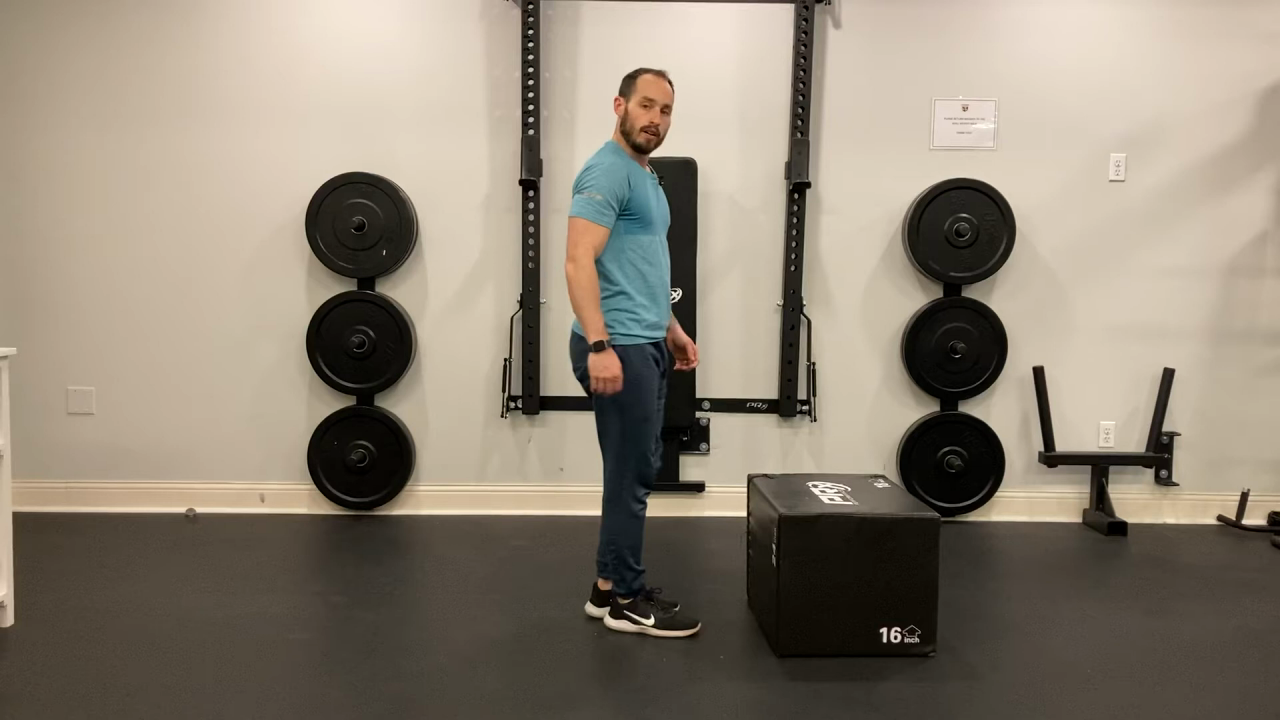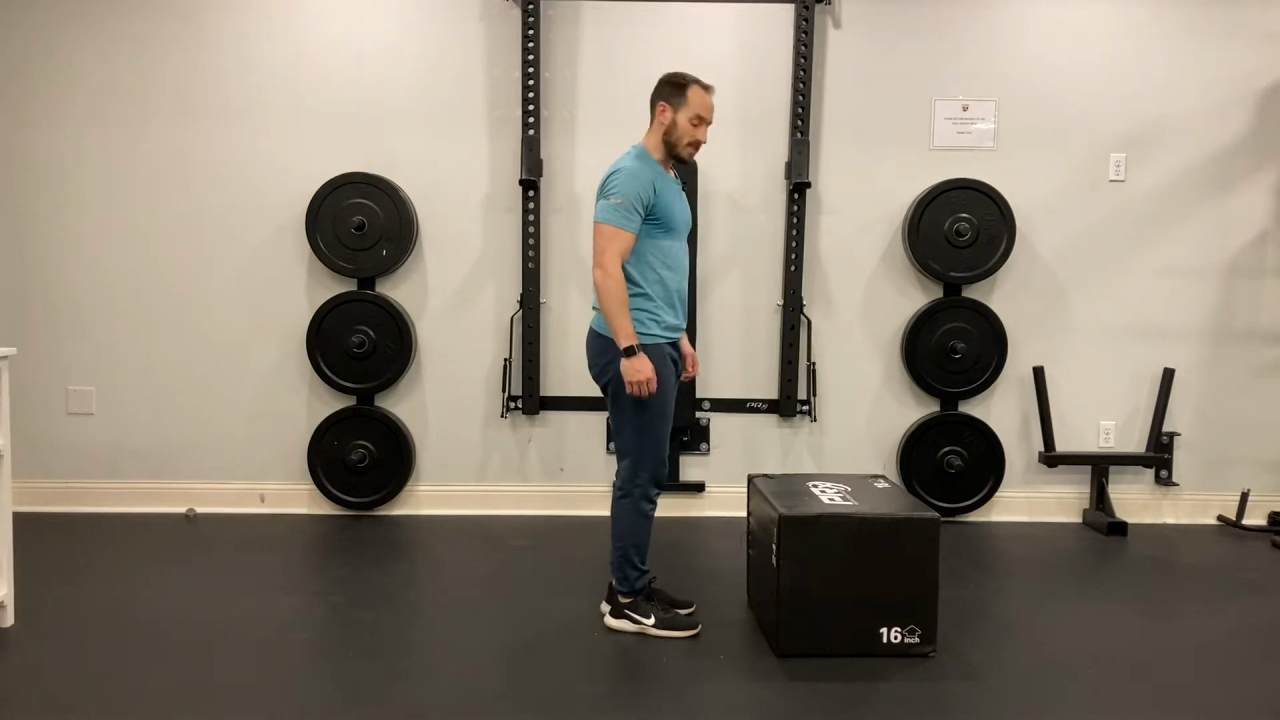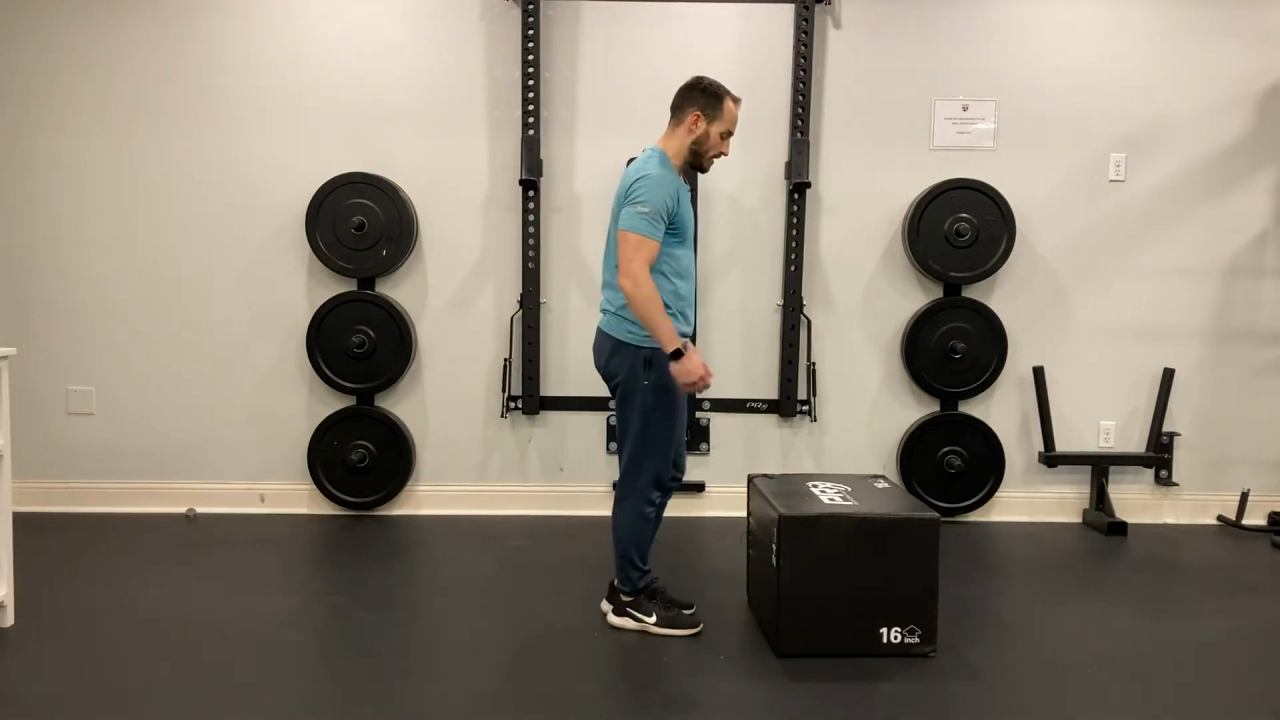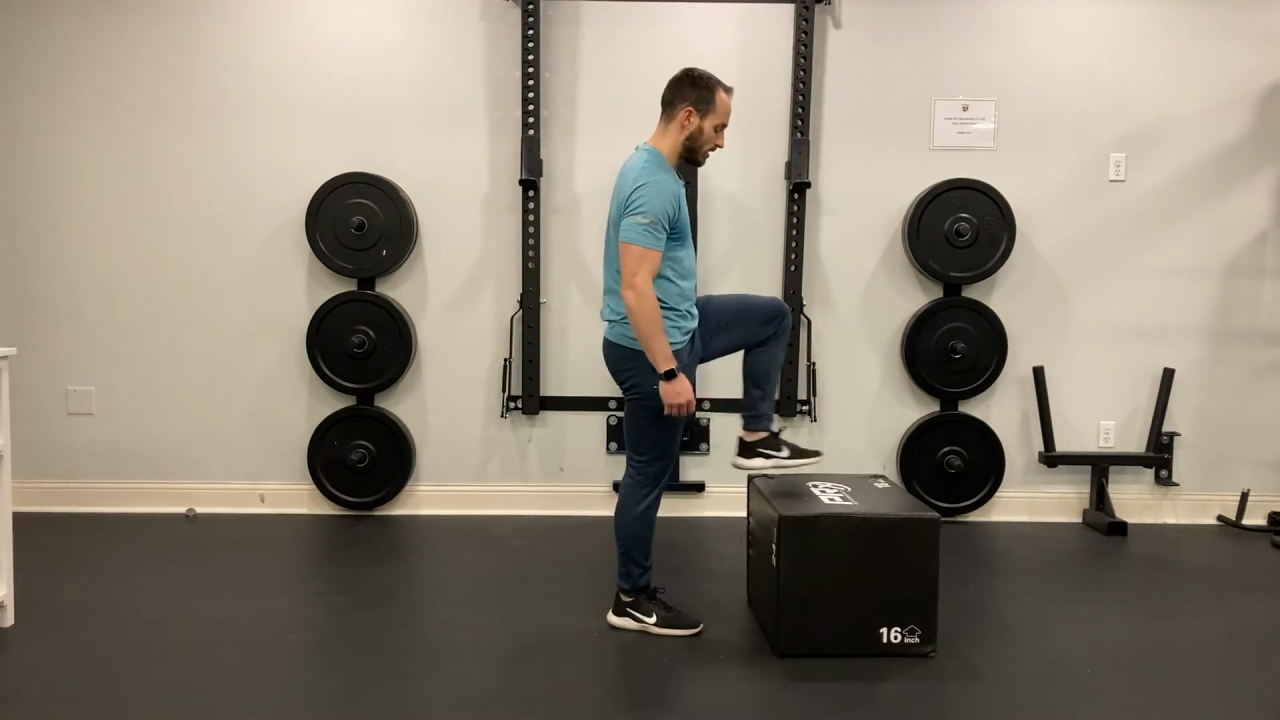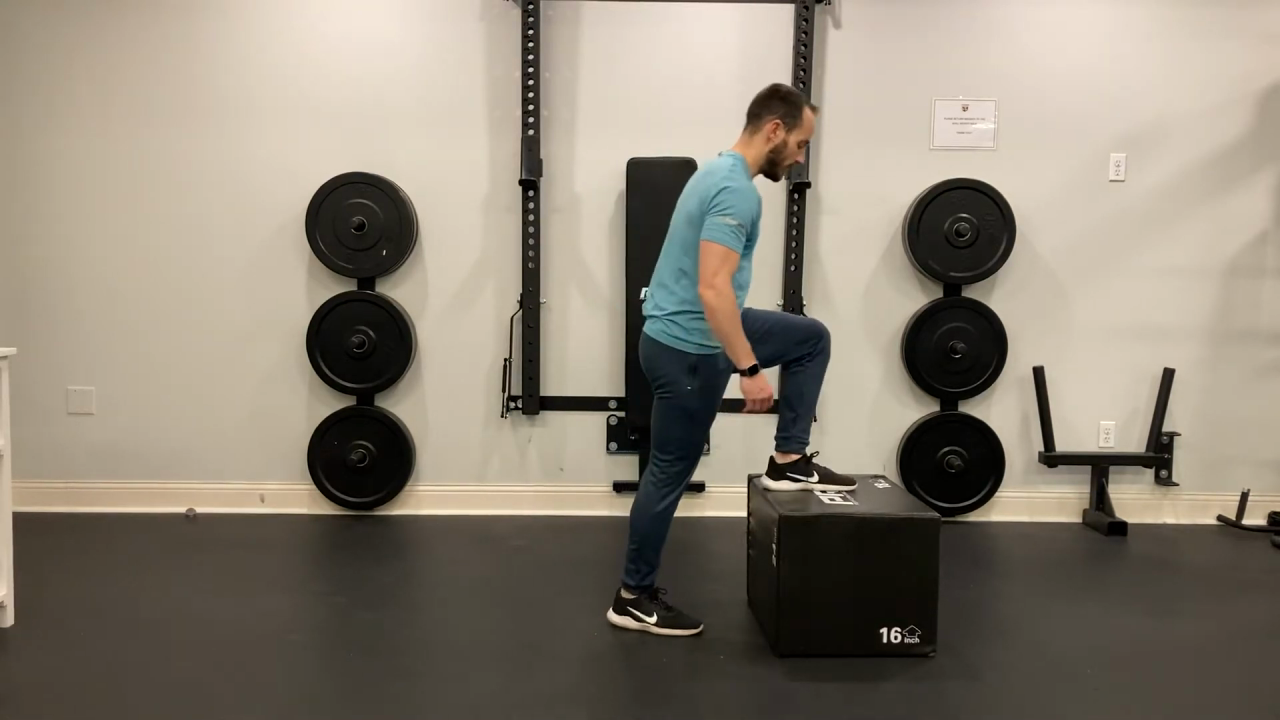
dt=1s
person 1, frame 1
left shoulder: (644, 177)
right shoulder: (606, 172)
right elbow: (580, 263)
left wrist: (671, 328)
right wrist: (598, 345)
left hip: (644, 346)
right hip: (619, 349)
left knee: (636, 471)
right knee: (631, 474)
left ankle: (611, 584)
right ankle: (626, 600)
person 1, frame 2
left shoulder: (667, 179)
right shoulder: (632, 176)
right elbow: (607, 269)
left wrist: (678, 337)
right wrist: (631, 350)
left hip: (656, 344)
right hip: (635, 347)
left knee: (645, 470)
right knee: (643, 473)
left ankle: (629, 585)
right ankle: (629, 600)
person 1, frame 3
left shoulder: (665, 177)
right shoulder: (654, 181)
right elbow: (633, 276)
right wrist: (679, 351)
left hip: (651, 349)
right hip: (643, 353)
left knee: (660, 473)
right knee: (645, 477)
left ankle: (629, 583)
right ankle: (632, 600)
person 1, frame 4
left shoulder: (652, 168)
right shoulder: (653, 185)
right elbow: (636, 289)
right wrist: (669, 372)
left hip: (679, 323)
right hip: (655, 344)
left knee: (772, 314)
right knee: (648, 473)
left ankle: (757, 438)
right ankle: (631, 600)
person 1, frame 5
left shoulder: (723, 172)
right shoulder: (738, 190)
right elbow: (713, 290)
left wrist: (744, 335)
right wrist: (751, 370)
left hip: (690, 333)
right hip: (686, 348)
left knee: (812, 338)
right knee: (670, 472)
left ankle: (789, 460)
right ankle: (633, 597)
